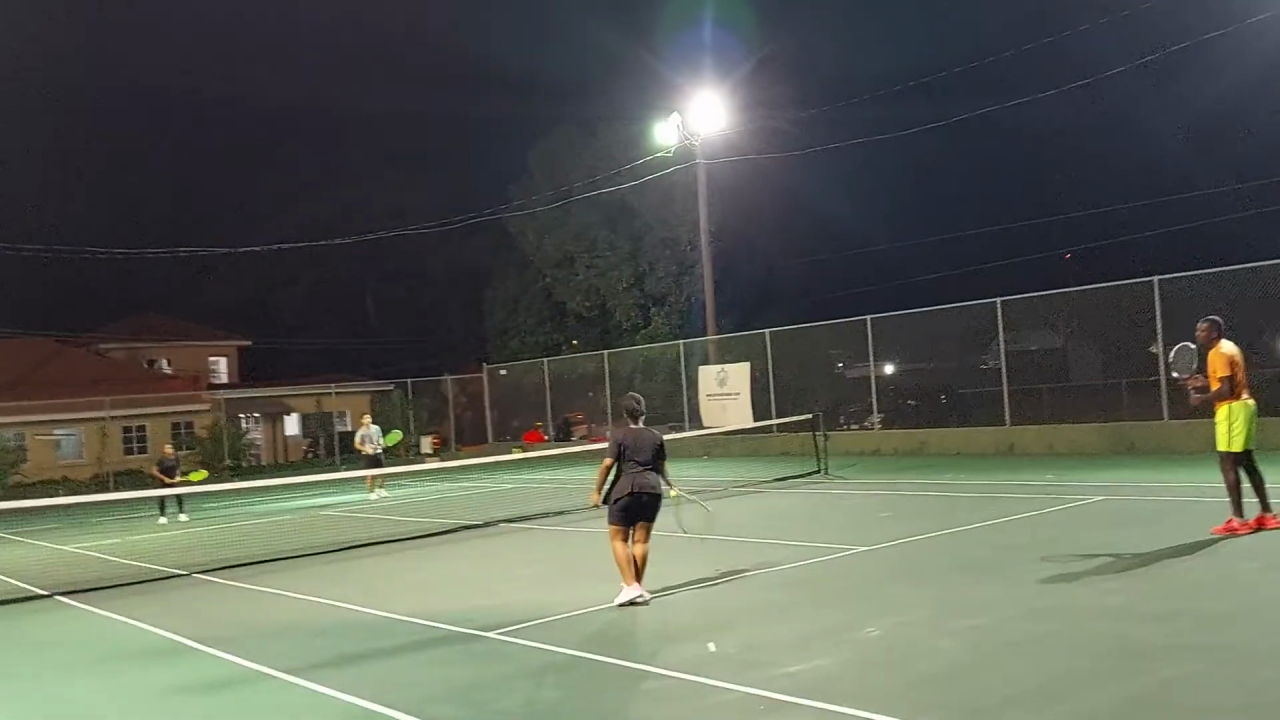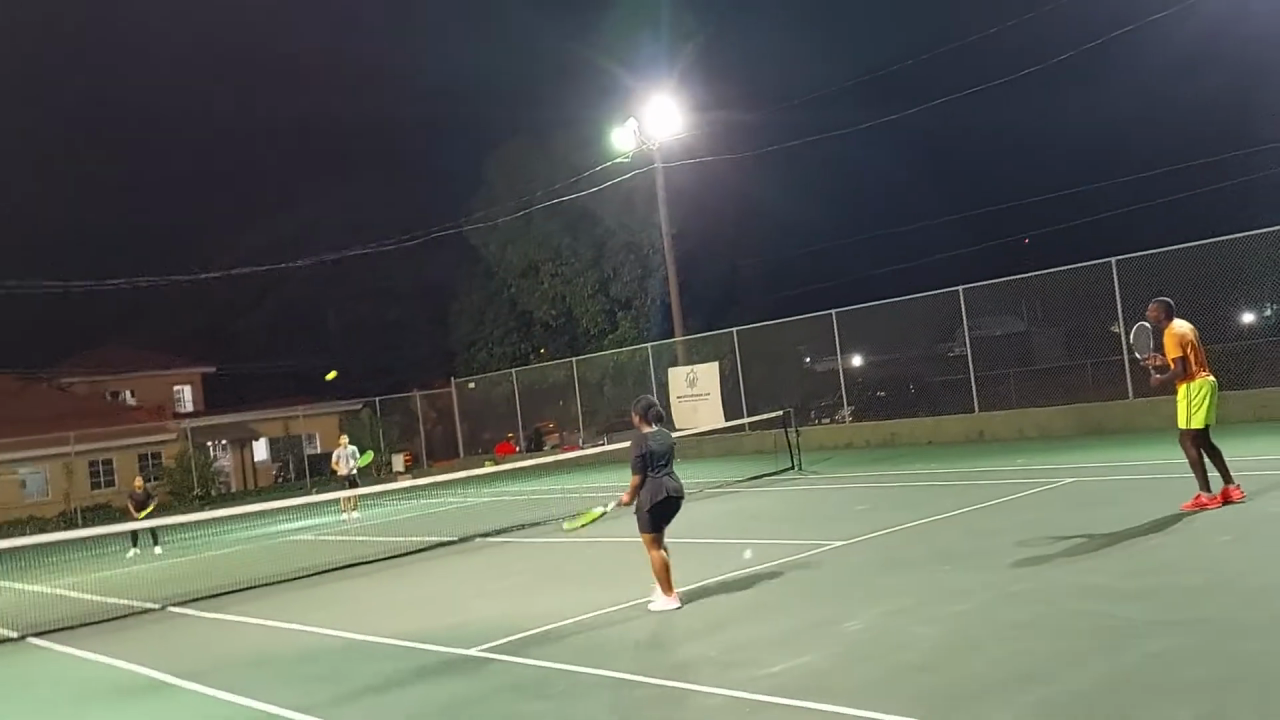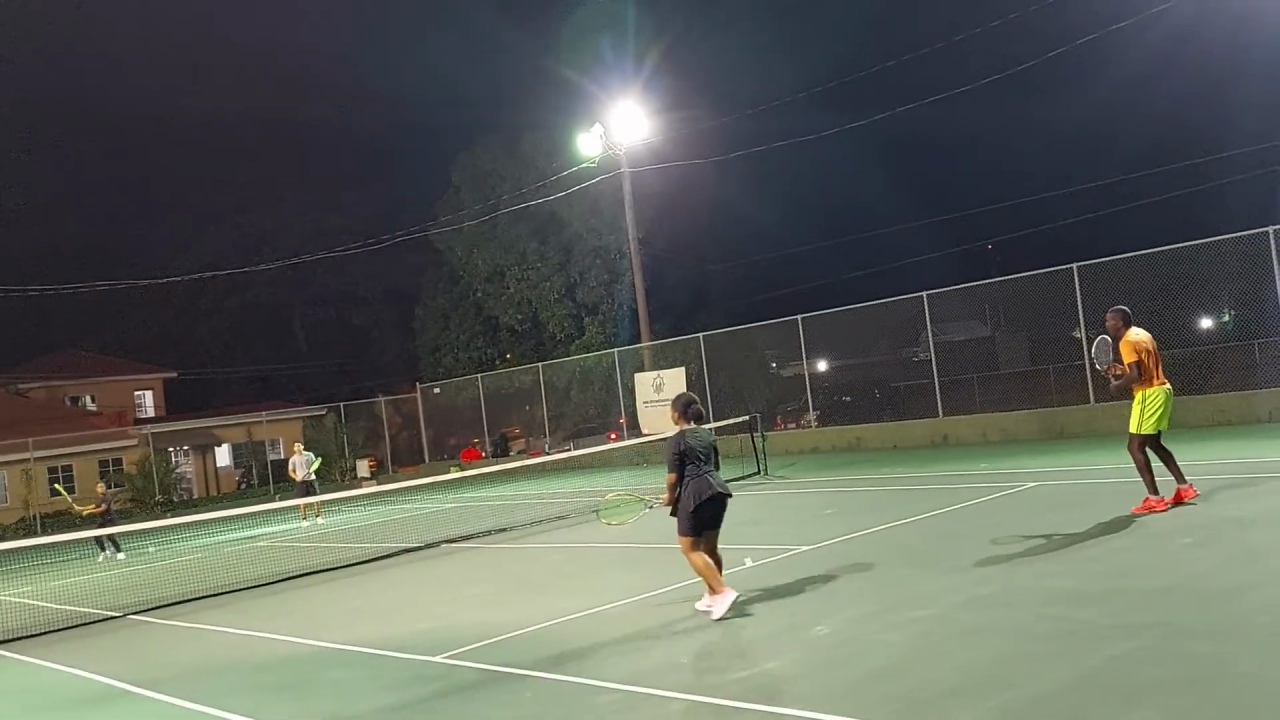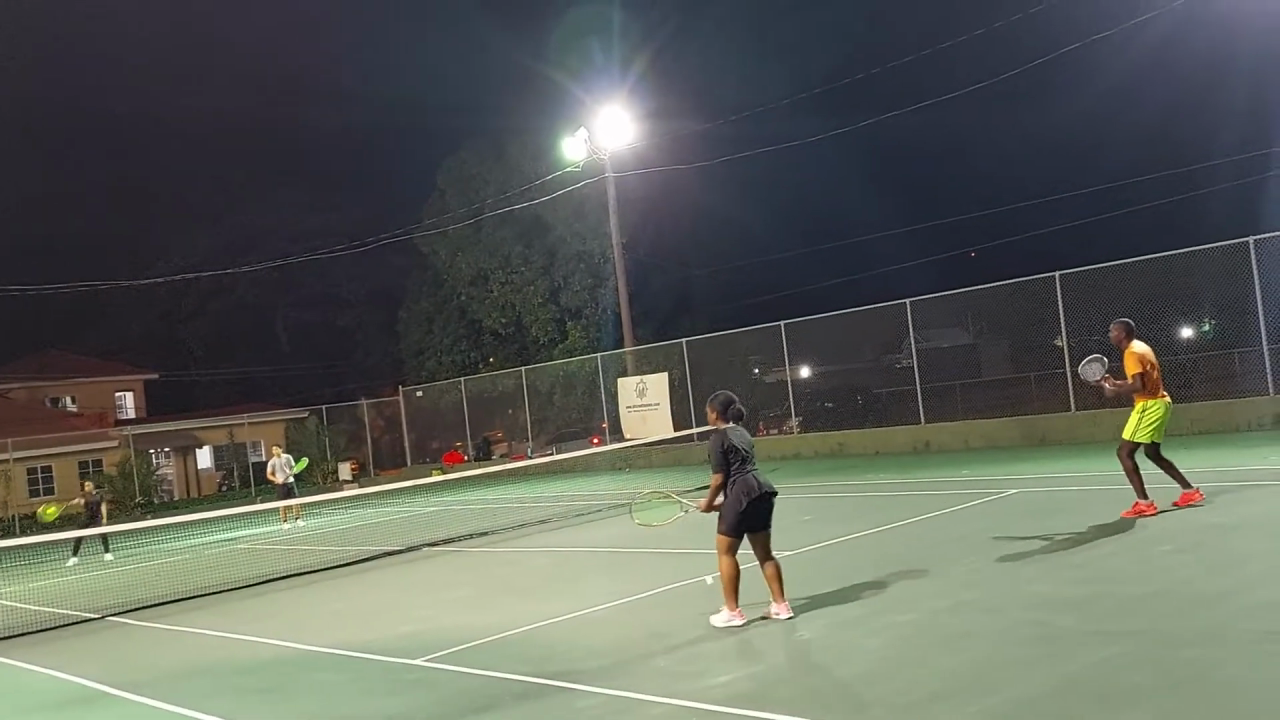
dt=0.7s
person 1, frame 1
left shoulder: (620, 436)
right shoulder: (656, 437)
left elbow: (607, 464)
right elbow: (662, 469)
left wrist: (597, 491)
right wrist: (667, 482)
left hip: (625, 490)
right hip: (651, 490)
left knee: (618, 539)
right knee: (642, 541)
left ankle: (630, 586)
right ankle: (635, 588)
person 1, frame 2
left shoulder: (640, 442)
right shoulder: (666, 436)
left elbow: (638, 478)
left wrist: (629, 497)
right wrist: (636, 493)
left hip: (653, 496)
right hip: (673, 491)
left knee: (654, 547)
right knee: (655, 542)
left ankle: (669, 596)
right ankle: (664, 588)
person 1, frame 3
left shoulder: (678, 440)
right shoulder: (707, 435)
left elbow: (673, 477)
left wrist: (670, 498)
left hip: (696, 496)
right hip: (718, 491)
left knee: (691, 551)
right knee: (709, 548)
left ankle: (723, 593)
right ankle: (712, 597)
person 1, frame 4
left shoulder: (718, 438)
right shoulder: (742, 433)
left elbow: (719, 478)
left wrist: (708, 502)
right wrist: (723, 500)
left hip: (741, 497)
right hip: (761, 492)
left knee: (726, 553)
right knee: (764, 553)
left ankle: (732, 612)
right ankle: (780, 605)
person 2, frame 1
left shoulder: (1219, 353)
right shoulder: (1228, 348)
left elbow: (1227, 390)
left wrist: (1202, 398)
right wrist: (1206, 383)
left hip: (1232, 409)
right hip: (1243, 406)
left knee: (1227, 463)
right knee: (1246, 462)
left ankle: (1239, 520)
person 2, frame 2
left shoulder: (1171, 334)
right shoulder: (1184, 326)
left elbow: (1181, 370)
left wrist: (1160, 380)
right wrist: (1165, 361)
left hip: (1193, 387)
right hip: (1205, 383)
left knee: (1188, 440)
right knee: (1202, 439)
left ankle: (1207, 496)
right ankle: (1231, 487)
person 2, frame 3
left shoulder: (1127, 341)
right shoulder: (1141, 334)
left elbow: (1137, 375)
left wrist: (1118, 386)
right wrist: (1123, 371)
left hip: (1149, 395)
right hip: (1161, 391)
left knee: (1136, 446)
right knee: (1154, 444)
left ankle: (1154, 498)
right ankle: (1185, 487)
person 2, frame 4
left shoulder: (1132, 353)
right shoulder: (1140, 347)
left elbow: (1139, 386)
left wrist: (1115, 392)
right wrist: (1116, 383)
left hip: (1149, 406)
right hip: (1159, 403)
left knee: (1124, 452)
right knee: (1152, 453)
left ankle: (1144, 503)
right ankle: (1190, 491)
